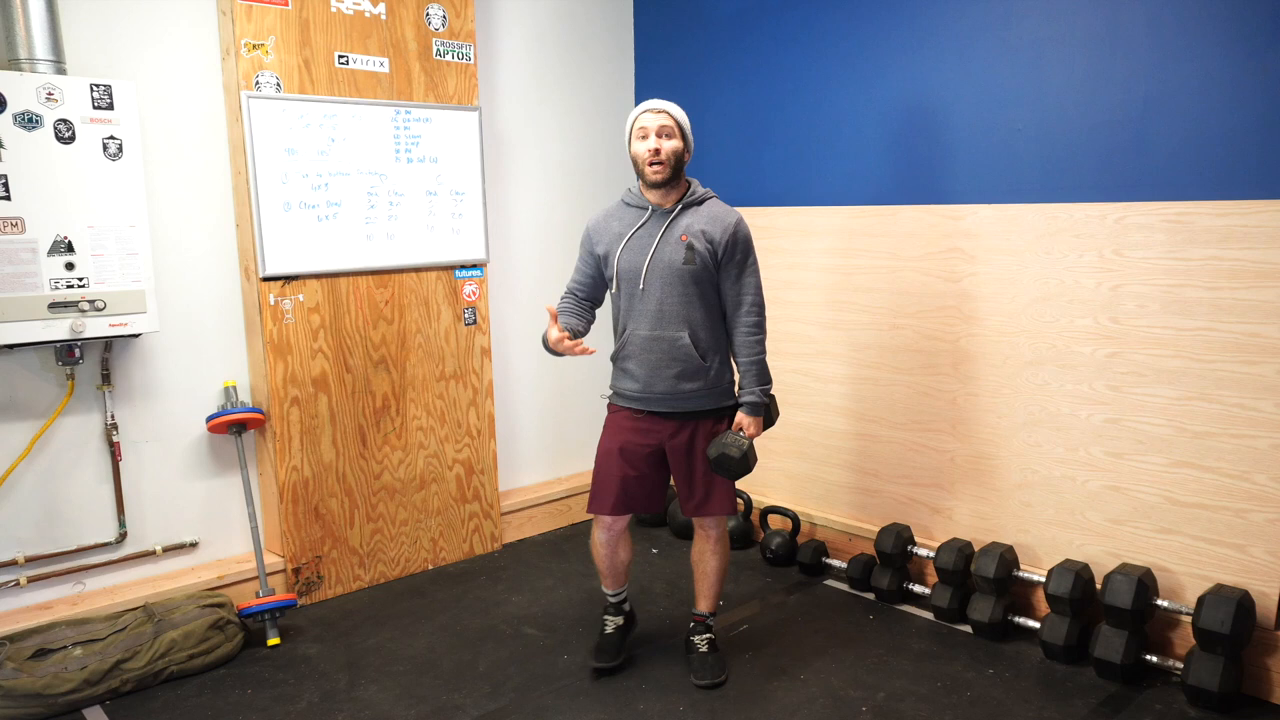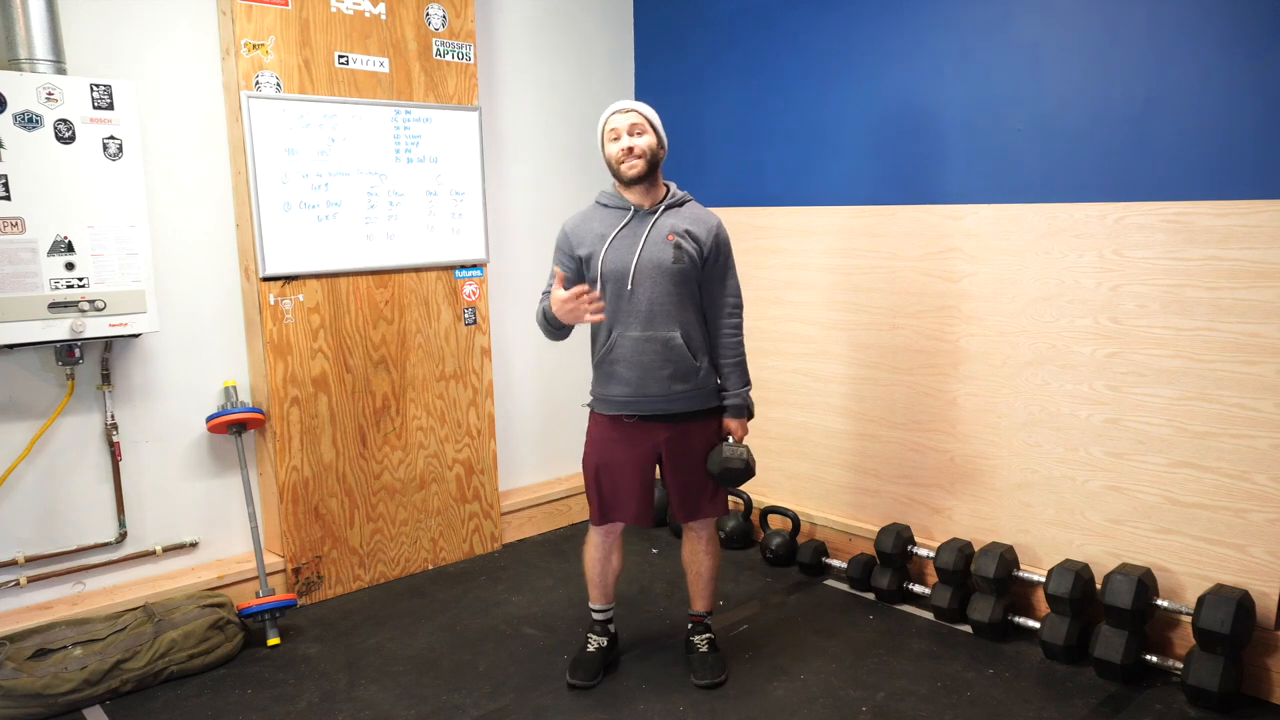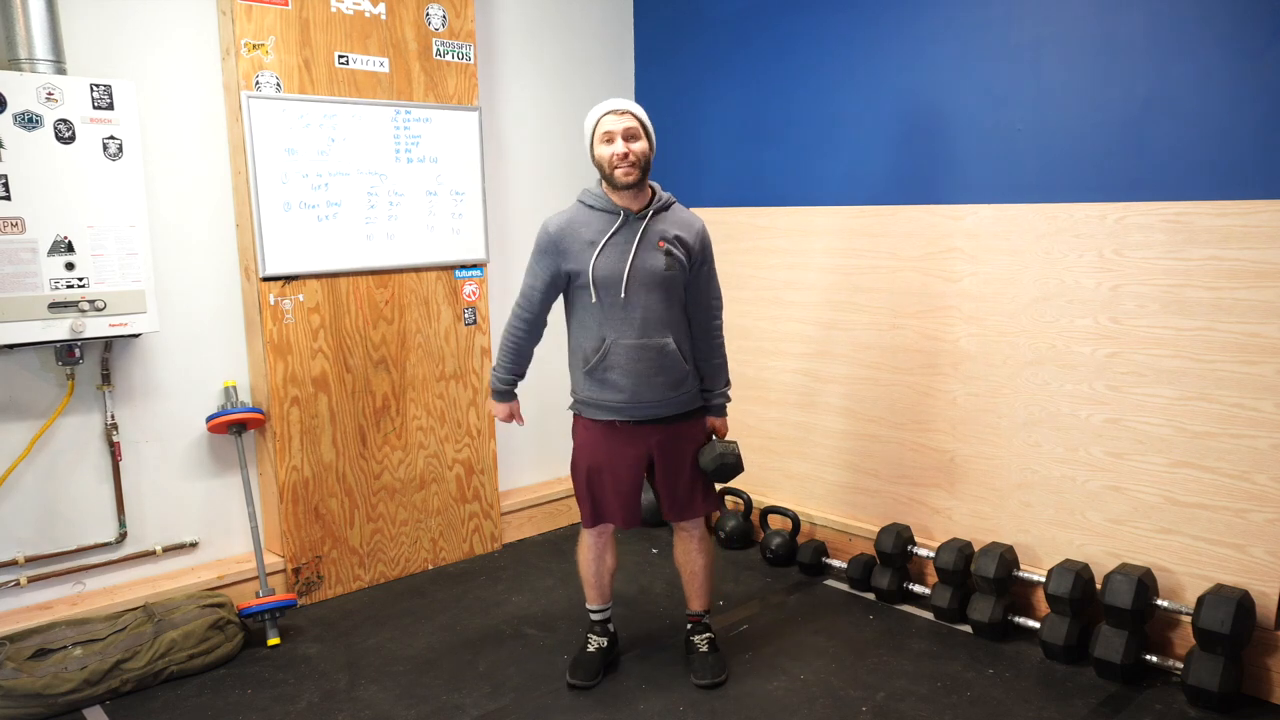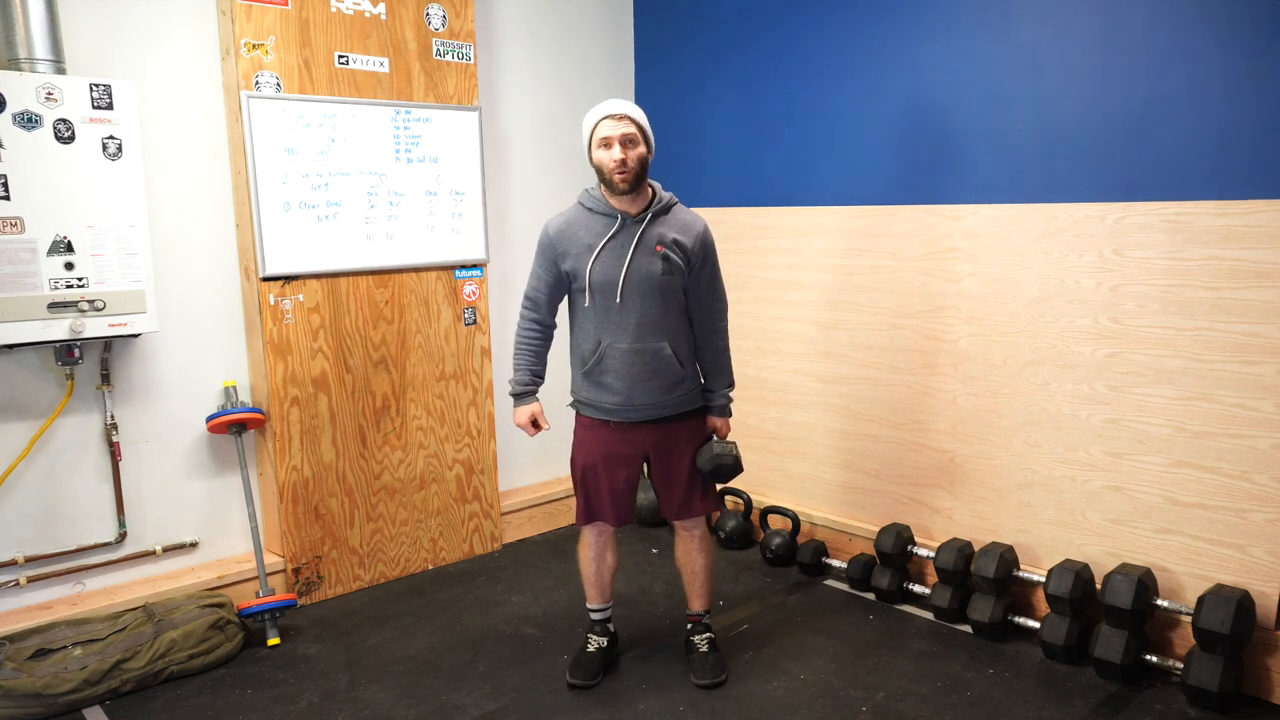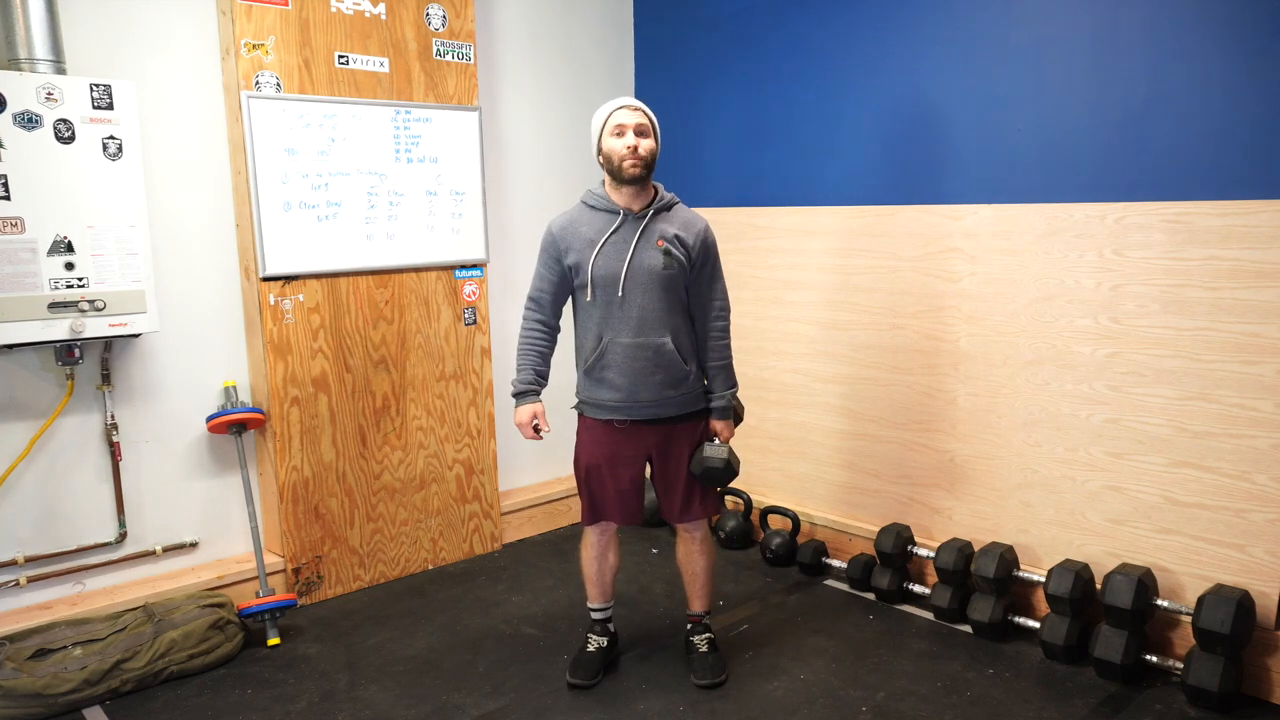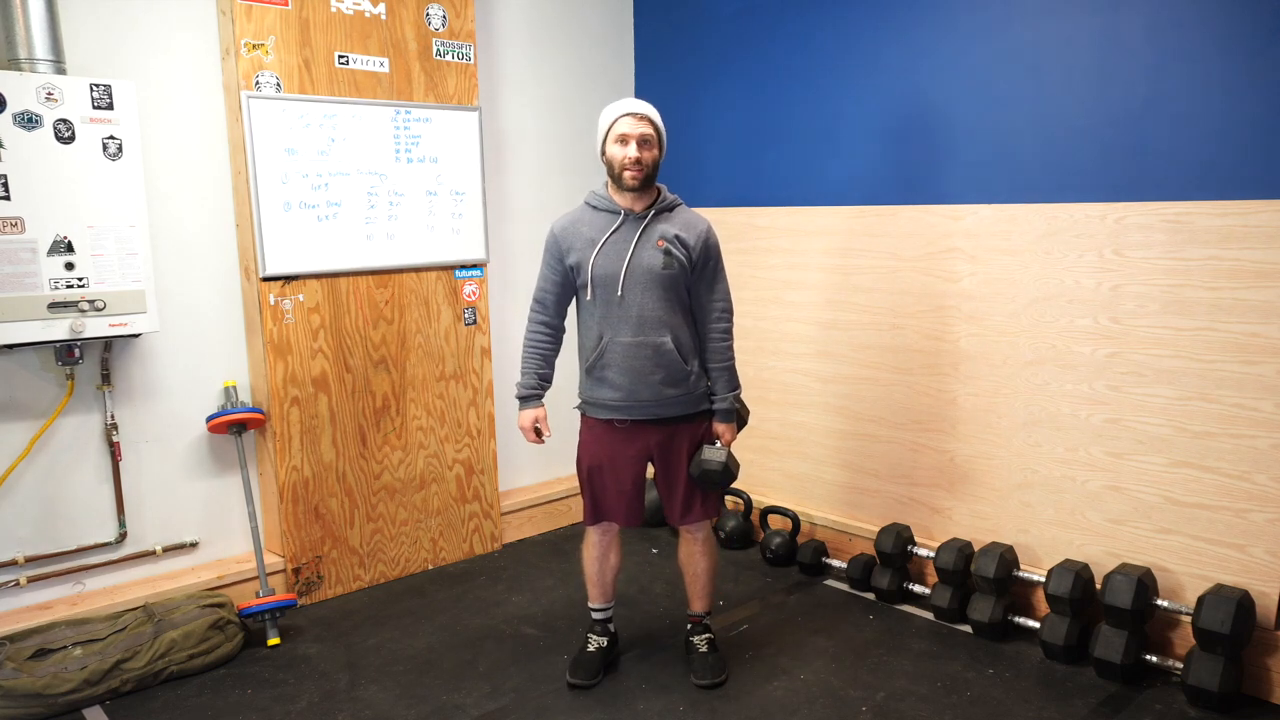
dt=0.5s
person 1, frame 1
left shoulder: (723, 223)
right shoulder: (605, 225)
left elbow: (747, 319)
right elbow: (580, 300)
left wrist: (752, 400)
right wrist: (558, 333)
left hip: (707, 407)
right hip: (631, 405)
left knee: (710, 521)
right knee: (609, 518)
left ankle: (702, 631)
right ankle: (618, 612)
person 1, frame 2
left shoulder: (702, 226)
right shoulder: (580, 229)
left elbow: (726, 321)
right elbow: (555, 318)
left wrist: (735, 402)
right wrist: (556, 313)
left hip: (693, 411)
right hip: (615, 413)
left knee: (700, 524)
right knee: (606, 525)
left ankle: (700, 631)
right ankle: (601, 632)
person 1, frame 3
left shoulder: (687, 229)
right shoulder: (563, 230)
left elbow: (707, 324)
right elbow: (528, 314)
left wrist: (717, 402)
right wrist: (503, 386)
left hip: (680, 414)
right hip: (601, 416)
left knee: (690, 524)
right knee: (598, 527)
left ankle: (700, 631)
right ankle: (600, 634)
person 1, frame 4
left shoulder: (688, 230)
right shoulder: (563, 232)
left elbow: (711, 323)
right elbow: (536, 316)
left wrist: (720, 401)
right wrist: (524, 390)
left hip: (680, 413)
right hip: (600, 417)
left knee: (692, 522)
right knee: (597, 525)
left ankle: (699, 630)
right ankle: (600, 632)
person 1, frame 5
left shoulder: (691, 230)
right shoulder: (567, 230)
left elbow: (714, 326)
right elbow: (540, 317)
left wrist: (722, 405)
right wrist: (527, 391)
left hip: (683, 413)
right hip: (604, 416)
left knee: (693, 524)
right knee: (601, 525)
left ankle: (699, 632)
right ankle: (600, 633)
person 1, frame 6
left shoulder: (693, 231)
right shoulder: (569, 230)
left elbow: (716, 326)
right elbow: (544, 320)
left wrist: (725, 407)
right wrist: (530, 395)
left hip: (685, 414)
right hip: (605, 416)
left knee: (695, 525)
right knee: (602, 525)
left ankle: (699, 632)
right ankle: (600, 632)
